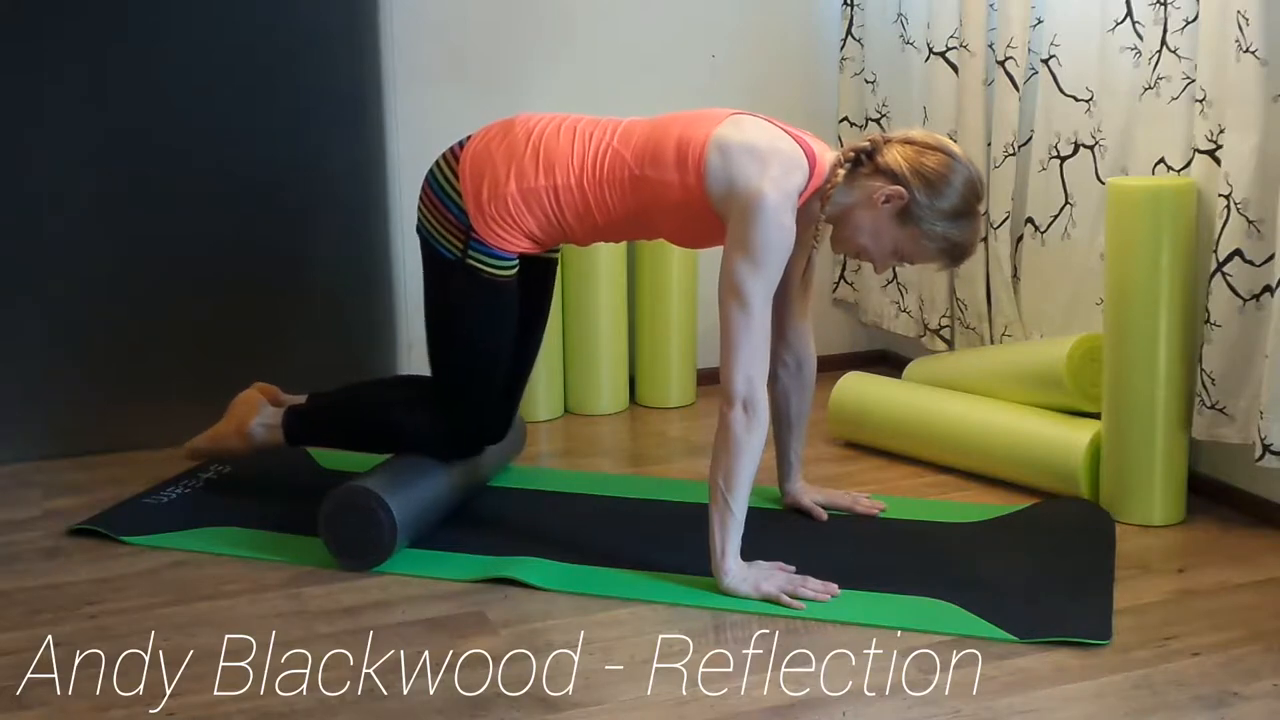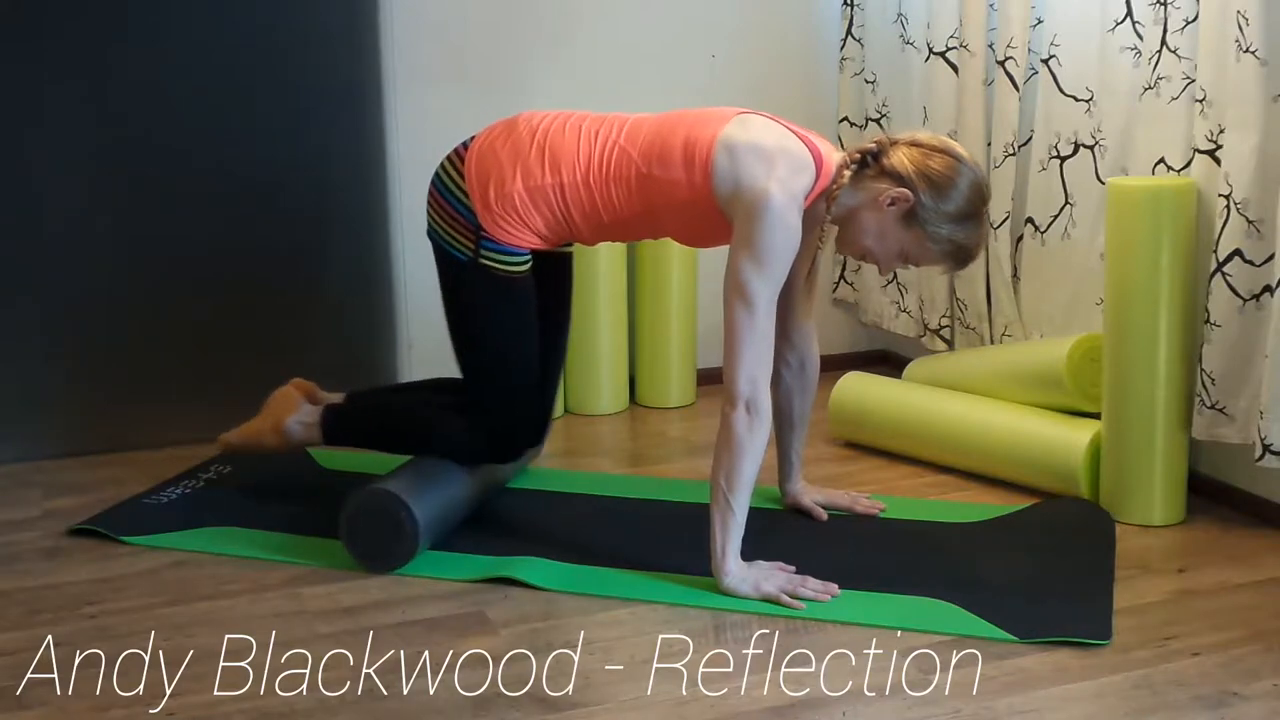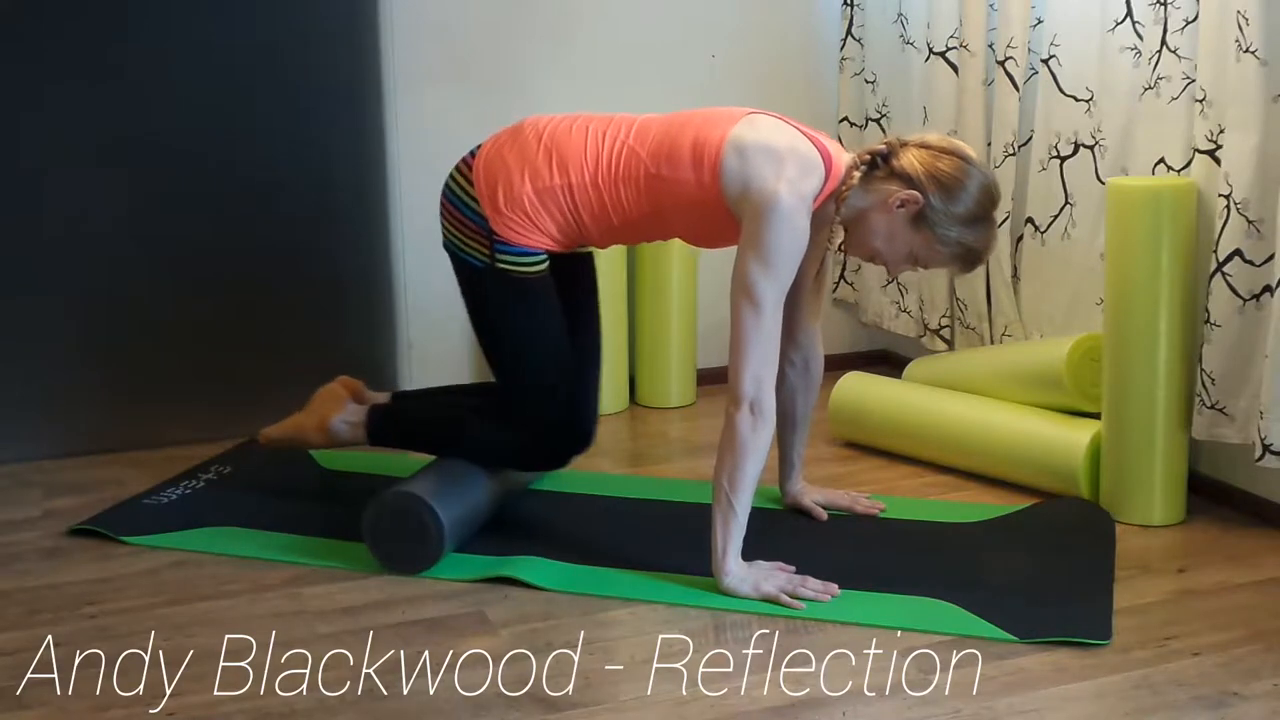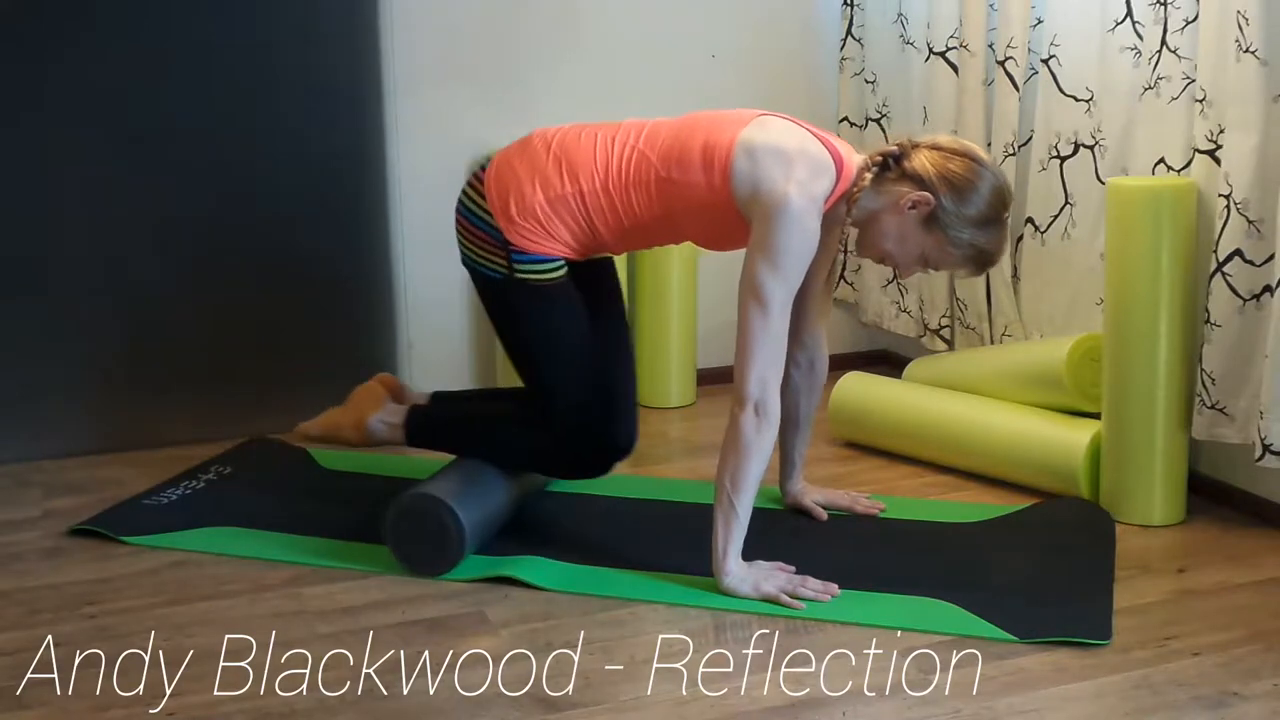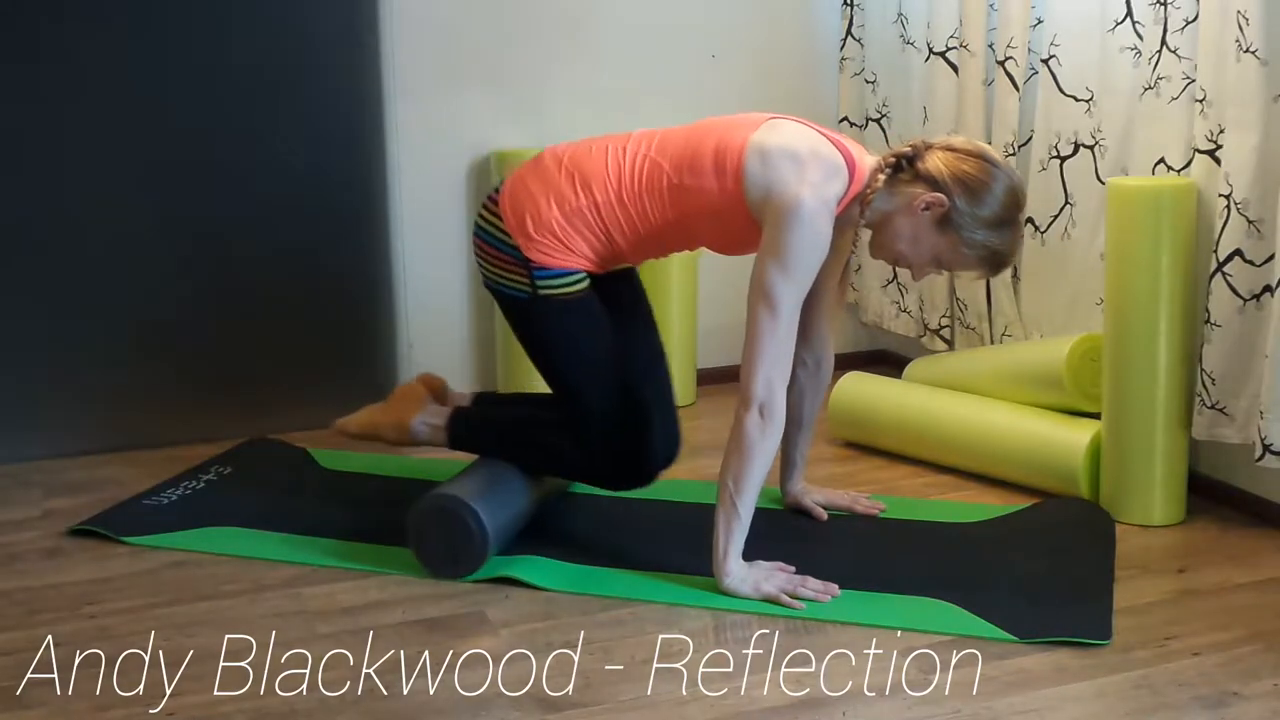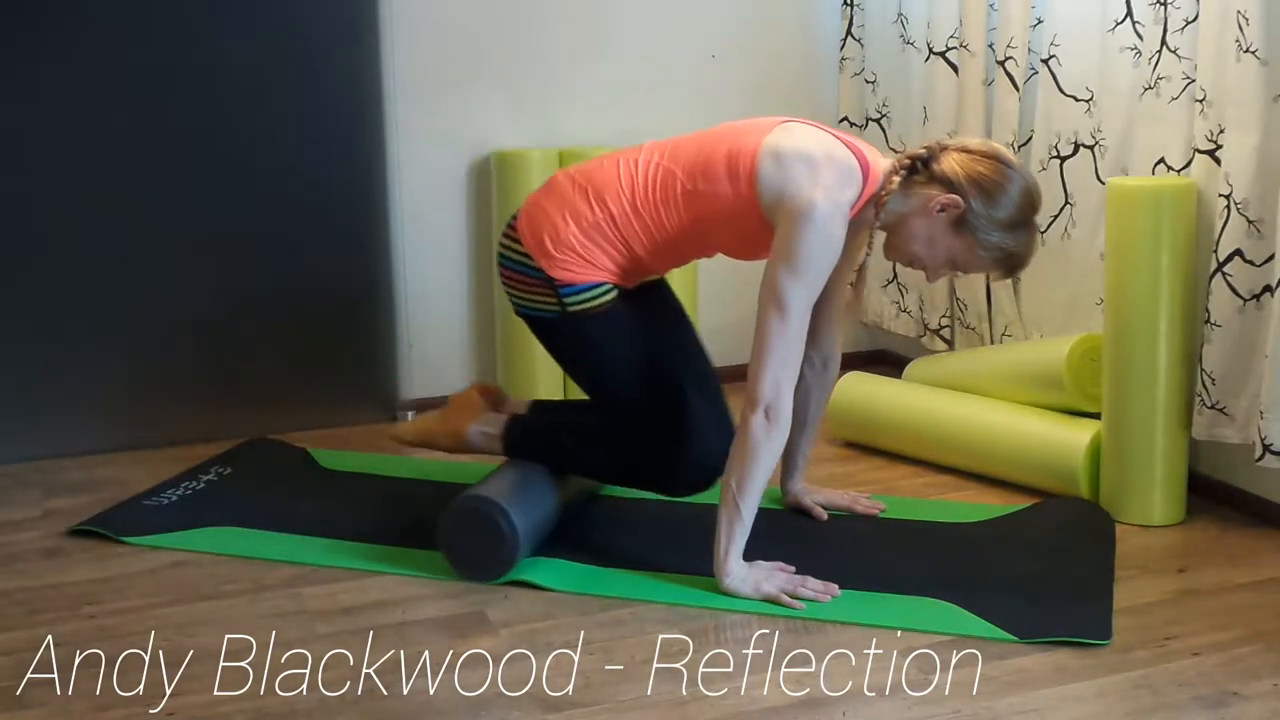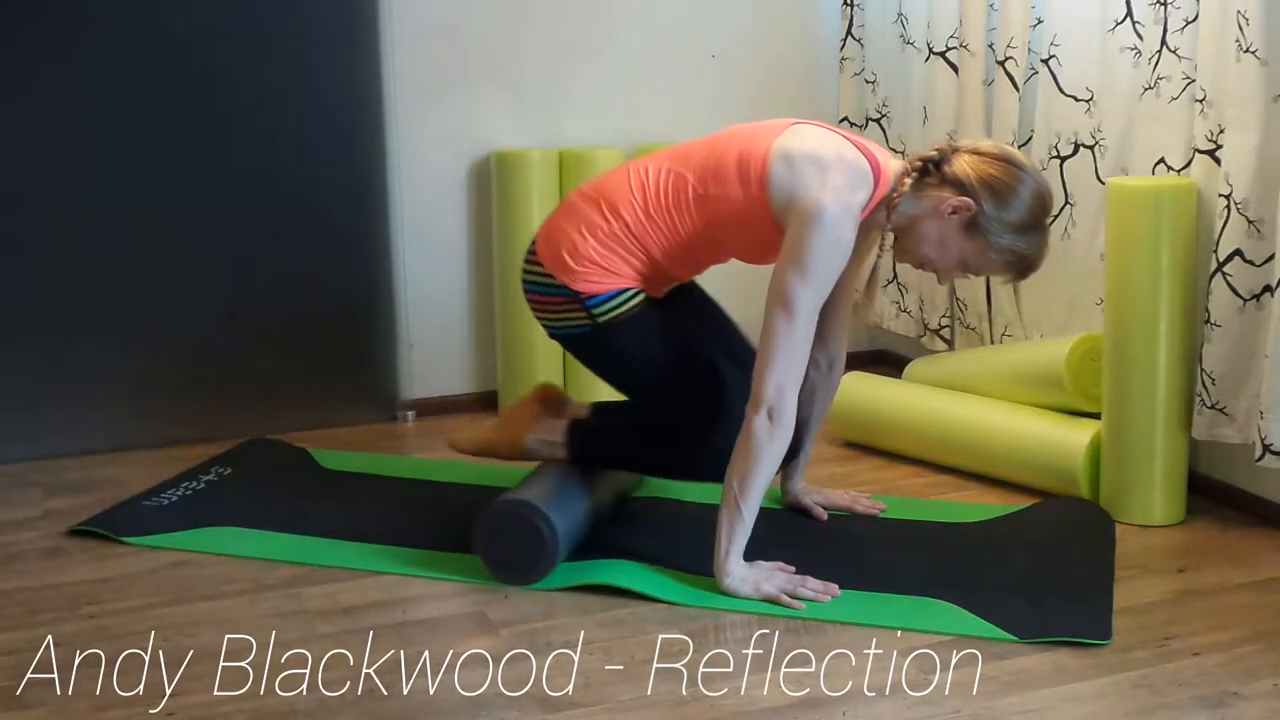
dt=0.2s
person 1, frame 1
left shoulder: (813, 185)
right shoulder: (773, 195)
left elbow: (792, 346)
right elbow: (744, 393)
left wrist: (793, 481)
right wrist: (729, 564)
left hip: (519, 194)
right hip: (482, 201)
left knee: (484, 420)
right knee: (461, 424)
left ankle: (287, 404)
right ankle: (269, 423)
person 1, frame 2
left shoulder: (819, 187)
right shoulder: (779, 195)
left elbow: (796, 348)
right elbow: (747, 395)
left wrist: (794, 479)
right wrist: (729, 563)
left hip: (529, 195)
right hip: (487, 200)
left knee: (519, 418)
right knee: (500, 431)
left ankle: (321, 404)
right ankle: (305, 421)
person 1, frame 3
left shoulder: (829, 187)
right shoulder: (787, 197)
left elbow: (801, 349)
right elbow: (752, 395)
left wrist: (793, 480)
right wrist: (728, 563)
left hip: (544, 199)
right hip: (501, 204)
left knee: (566, 425)
right knee: (545, 436)
left ankle: (367, 404)
right ankle: (349, 421)
person 1, frame 4
left shoulder: (838, 187)
right shoulder: (798, 197)
left elbow: (807, 350)
right elbow: (757, 396)
left wrist: (793, 480)
right wrist: (729, 563)
left hip: (564, 211)
right hip: (515, 215)
left knee: (607, 434)
right knee: (583, 444)
left ankle: (408, 404)
right ankle: (388, 420)
person 1, frame 5
left shoulder: (850, 190)
right shoulder: (810, 200)
left elbow: (813, 353)
right elbow: (761, 397)
left wrist: (794, 481)
right wrist: (730, 563)
left hip: (582, 227)
right hip: (536, 233)
left knee: (650, 443)
right knee: (626, 456)
left ankle: (451, 406)
right ankle: (431, 421)
person 1, frame 6
left shoulder: (865, 189)
right shoulder: (823, 202)
left elbow: (820, 355)
right elbow: (769, 398)
left wrist: (794, 481)
right wrist: (730, 564)
left hip: (611, 245)
right hip: (561, 251)
left knee: (698, 439)
right knee: (692, 456)
left ankle: (508, 412)
right ankle: (488, 428)
person 1, frame 7
left shoulder: (877, 190)
right shoulder: (835, 204)
left elbow: (825, 354)
right elbow: (774, 400)
left wrist: (795, 480)
right wrist: (730, 564)
left hip: (634, 259)
right hip: (585, 269)
left knee: (740, 414)
right knee: (741, 424)
left ankle: (566, 419)
right ankle: (551, 434)
